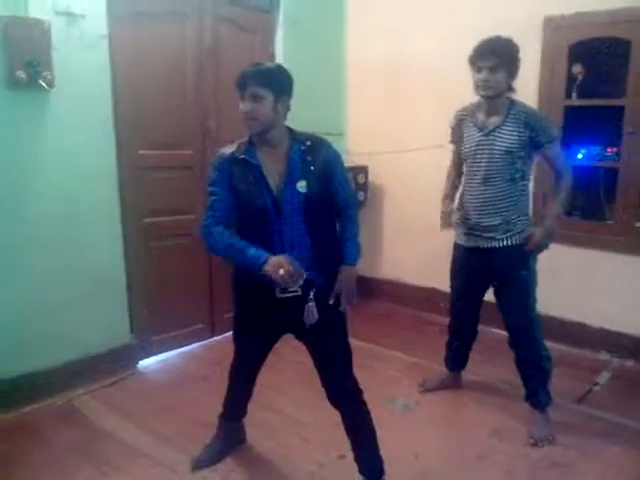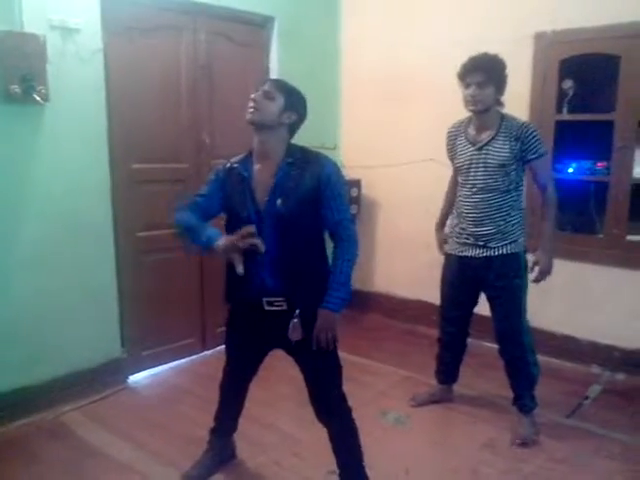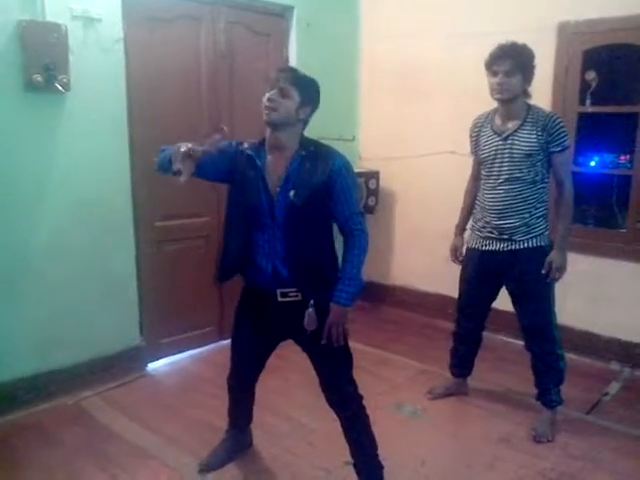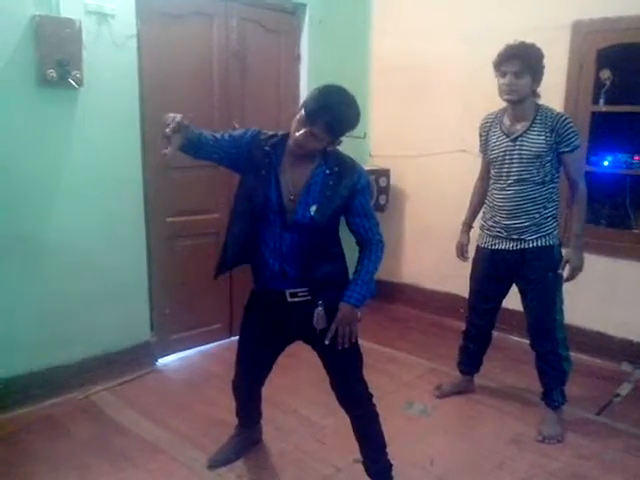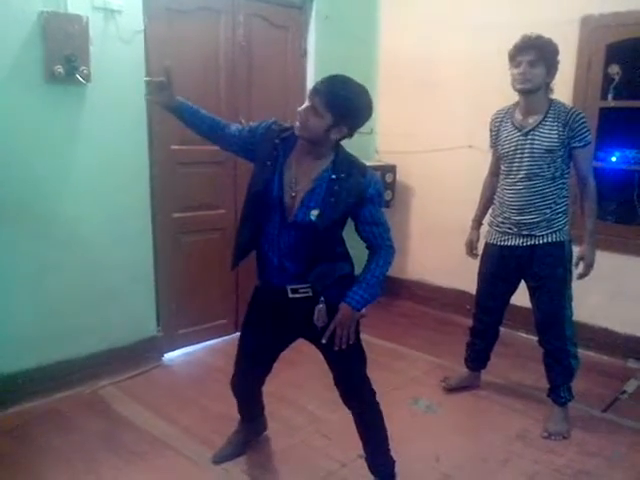
dt=1s
person 1, frame 1
left shoulder: (320, 154)
right shoulder: (229, 165)
left elbow: (347, 210)
right elbow: (214, 229)
left wrist: (348, 262)
right wrist: (263, 261)
left hip: (319, 293)
right hip: (258, 293)
left knee: (343, 388)
right knee: (243, 368)
right ankle: (229, 430)
person 1, frame 2
left shoulder: (319, 171)
right shoulder: (231, 174)
left elbow: (346, 240)
right elbow: (183, 216)
left wrist: (331, 306)
right wrist: (217, 239)
left hip: (304, 309)
right hip: (248, 307)
left knee: (330, 404)
right knee: (232, 383)
right ankle: (220, 444)
person 1, frame 3
left shoulder: (330, 166)
right shoulder: (240, 157)
left elbow: (356, 235)
right elbow: (170, 160)
left wrist: (341, 300)
right wrist: (182, 157)
left hip: (313, 301)
right hip: (258, 299)
left knee: (343, 396)
right knee: (240, 377)
right ankle: (238, 434)
person 1, frame 4
left shoulder: (349, 179)
right shoulder: (257, 148)
left elbow: (372, 244)
right elbow: (207, 144)
left wrist: (352, 300)
right wrist: (182, 134)
left hip: (323, 301)
right hip: (267, 298)
left knee: (354, 396)
right knee: (245, 379)
right ankle: (248, 430)
person 1, frame 5
left shoulder: (358, 182)
right shoulder: (271, 140)
left elbow: (382, 249)
right elbow: (223, 132)
left wrist: (354, 303)
right wrist: (172, 103)
left hip: (327, 299)
right hip: (271, 294)
left knee: (357, 394)
right knee: (244, 378)
right ankle: (252, 425)
person 2, frame 1
left shoulder: (530, 120)
right shoulder: (462, 119)
left elbow: (564, 174)
left wrist: (549, 222)
right wrist: (448, 200)
left hip: (512, 242)
right hip: (468, 240)
left knee: (523, 325)
right knee: (461, 312)
left ankle: (540, 407)
right ankle: (453, 371)
person 2, frame 2
left shoulder: (521, 134)
right shoulder: (455, 134)
left elbow: (547, 191)
left wrist: (545, 248)
right wrist: (440, 224)
left hip: (505, 254)
right hip: (460, 251)
left knee: (513, 333)
right knee: (451, 323)
left ankle: (525, 410)
right ankle: (444, 385)
person 2, frame 3
left shoulder: (548, 125)
right shoulder: (479, 126)
left elbow: (565, 188)
left wrist: (560, 246)
right wrist: (459, 230)
left hip: (530, 248)
right hip: (482, 245)
left knee: (539, 330)
right knee: (467, 317)
left ankle: (549, 405)
right ankle: (458, 378)
person 2, frame 4
left shoulder: (557, 125)
right shoulder: (489, 125)
left elbow: (577, 187)
left wrist: (576, 244)
right wrist: (466, 226)
left hip: (539, 247)
right hip: (492, 243)
left knee: (545, 329)
right knee: (478, 316)
left ankle: (553, 405)
right ankle: (466, 376)
person 2, frame 5
left shoulder: (570, 120)
right shoulder: (500, 120)
left elbow: (587, 182)
left wrist: (589, 239)
right wrist: (475, 224)
left hip: (549, 243)
right hip: (501, 239)
left knee: (554, 325)
right knee: (485, 311)
left ankle: (560, 402)
right ankle: (473, 371)
